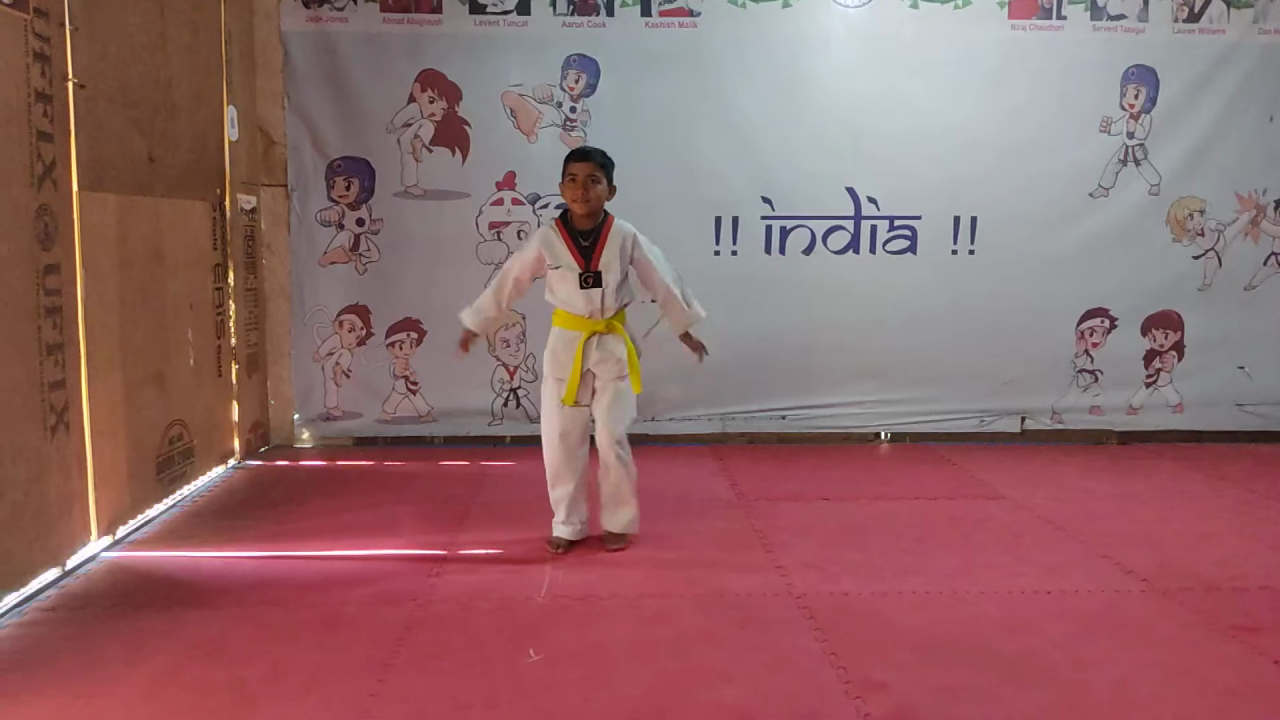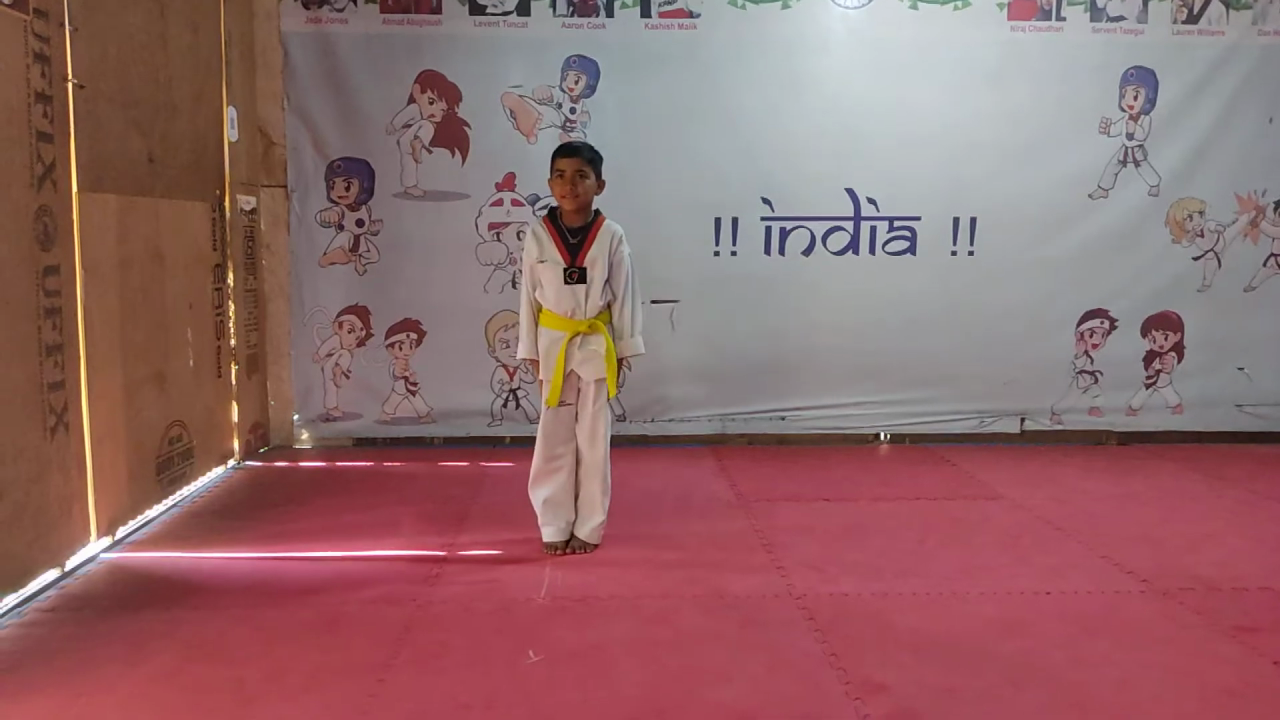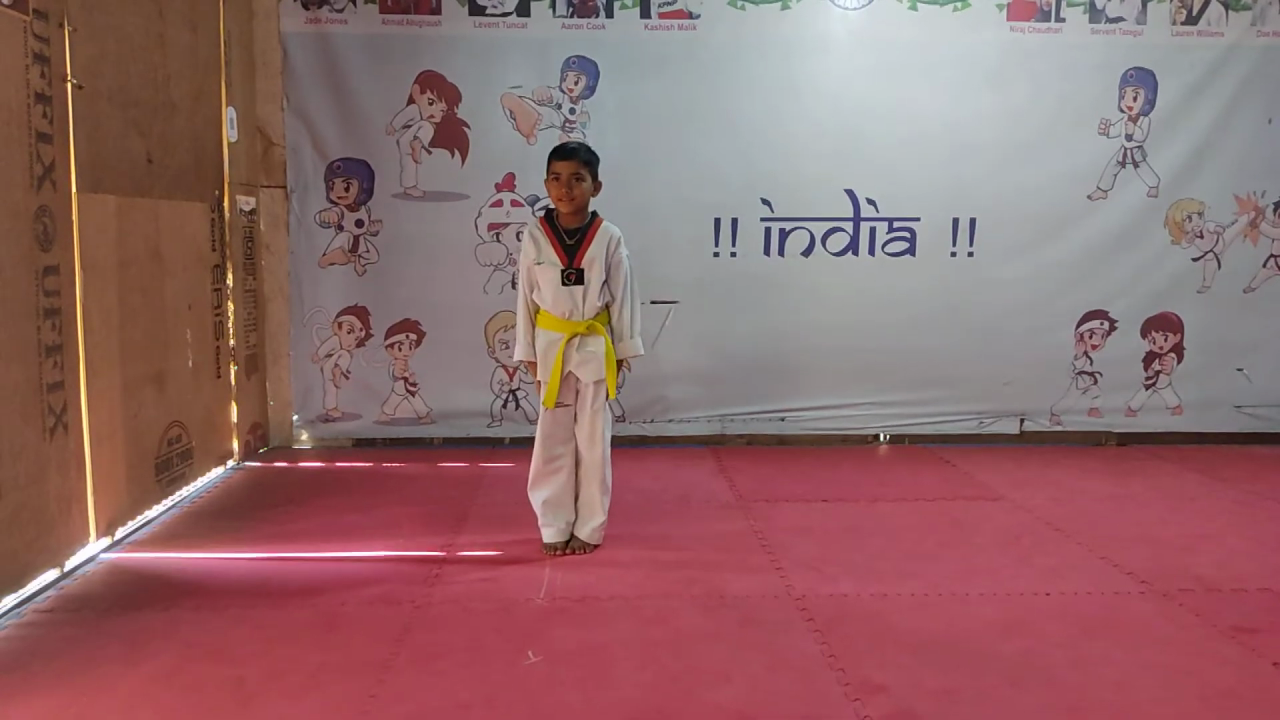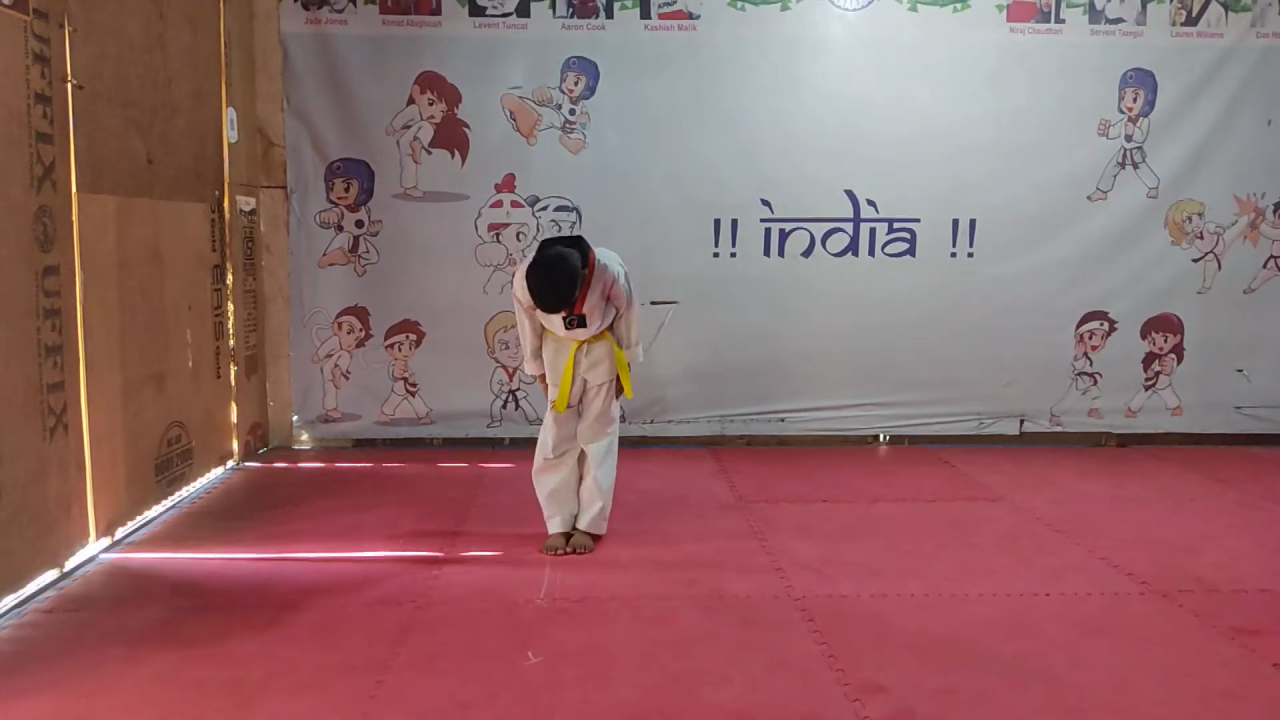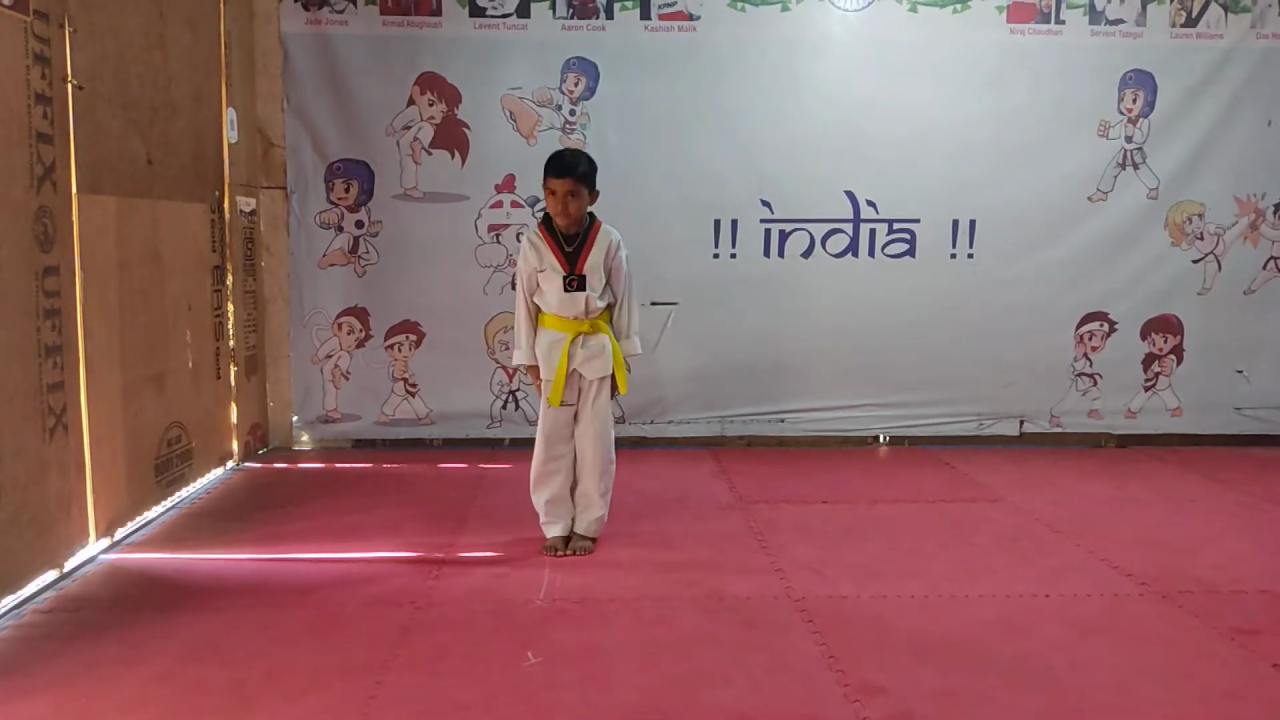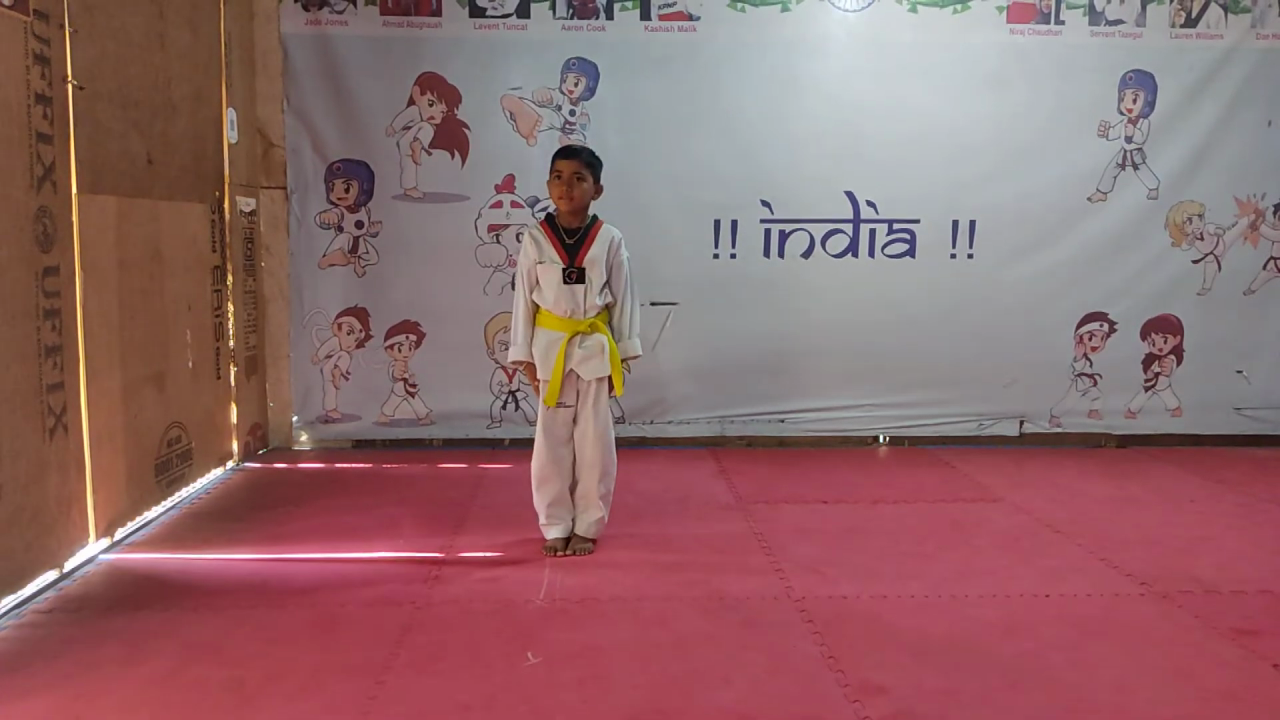
dt=0.4s
person 1, frame 1
left shoulder: (626, 237)
right shoulder: (546, 240)
left elbow: (661, 279)
right elbow: (509, 280)
left wrist: (685, 327)
right wrist: (475, 324)
left hip: (611, 346)
right hip: (565, 345)
left knee: (612, 439)
right knee: (560, 440)
left ankle: (617, 521)
right ankle: (567, 524)
person 1, frame 2
left shoulder: (612, 237)
right shoulder: (538, 236)
left elbow: (624, 299)
right elbow: (529, 298)
left wrist: (621, 357)
right wrist: (533, 355)
left hip: (597, 347)
right hip: (553, 346)
left knee: (593, 441)
right knee: (554, 442)
left ankle: (588, 529)
right ankle: (556, 528)
person 1, frame 3
left shoulder: (610, 239)
right shoulder: (535, 239)
left elbow: (623, 299)
right elbow: (526, 299)
left wrist: (620, 356)
right wrist: (530, 357)
left hip: (595, 348)
right hip: (551, 347)
left knee: (593, 443)
right knee: (552, 443)
left ankle: (588, 529)
right ankle: (555, 529)
person 1, frame 4
left shoulder: (608, 270)
right shoulder: (524, 280)
left elbow: (626, 315)
right elbow: (528, 325)
left wrist: (625, 366)
right wrist: (538, 369)
left hip: (601, 354)
right hip: (559, 355)
left knee: (598, 438)
right knee: (557, 441)
left ankle: (587, 525)
right ankle: (560, 525)
person 1, frame 5
left shoulder: (609, 241)
right shoulder: (534, 245)
left elbow: (623, 299)
right elbow: (525, 302)
left wrist: (621, 355)
right wrist: (529, 359)
left hip: (597, 347)
right hip: (553, 347)
left knee: (594, 440)
right knee: (552, 441)
left ankle: (587, 526)
right ankle: (557, 526)
person 1, frame 6
left shoulder: (610, 240)
right shoulder: (536, 240)
left elbow: (624, 299)
right elbow: (524, 298)
left wrist: (622, 355)
right wrist: (526, 357)
left hip: (595, 347)
right hip: (551, 346)
left knee: (594, 441)
right knee: (552, 441)
left ankle: (587, 527)
right ankle: (556, 527)
